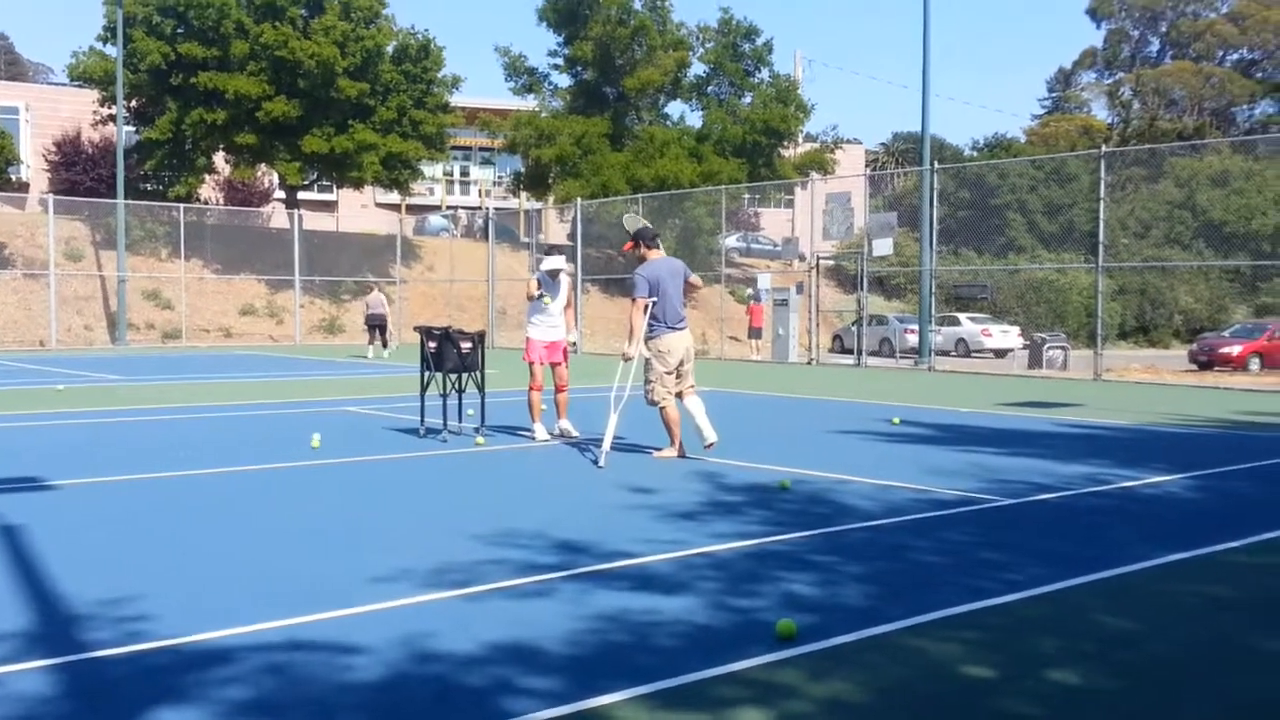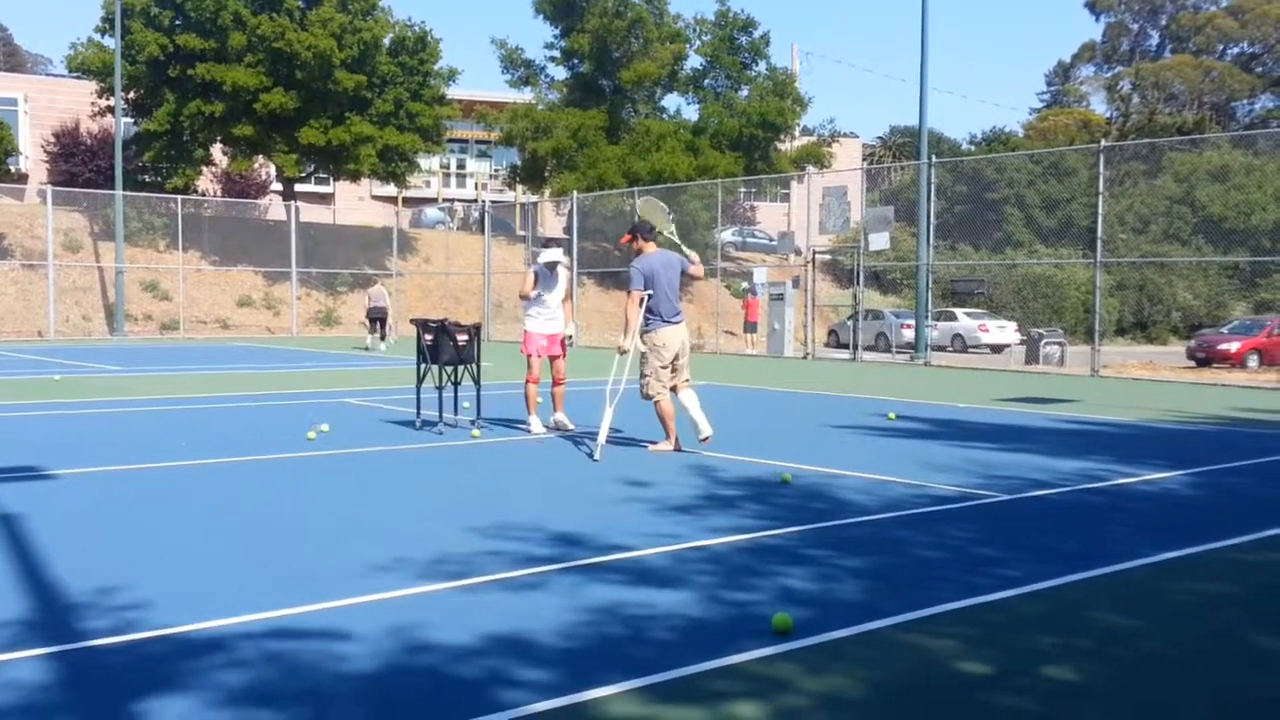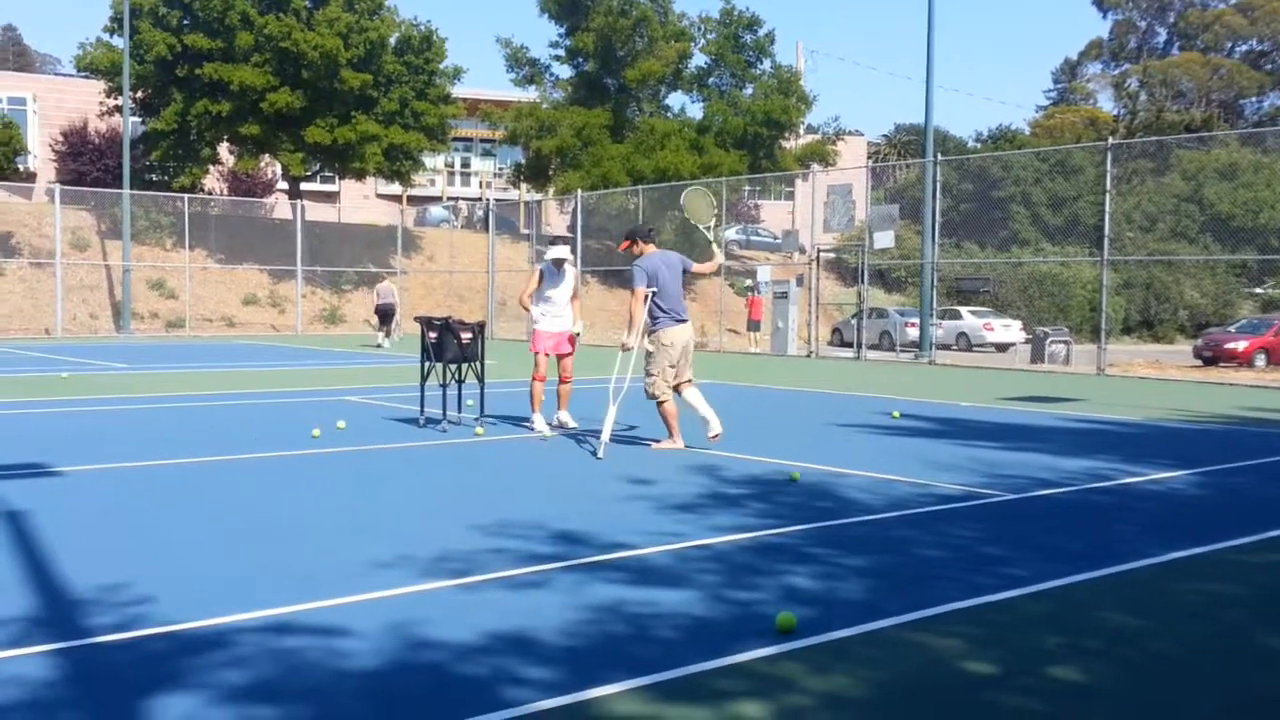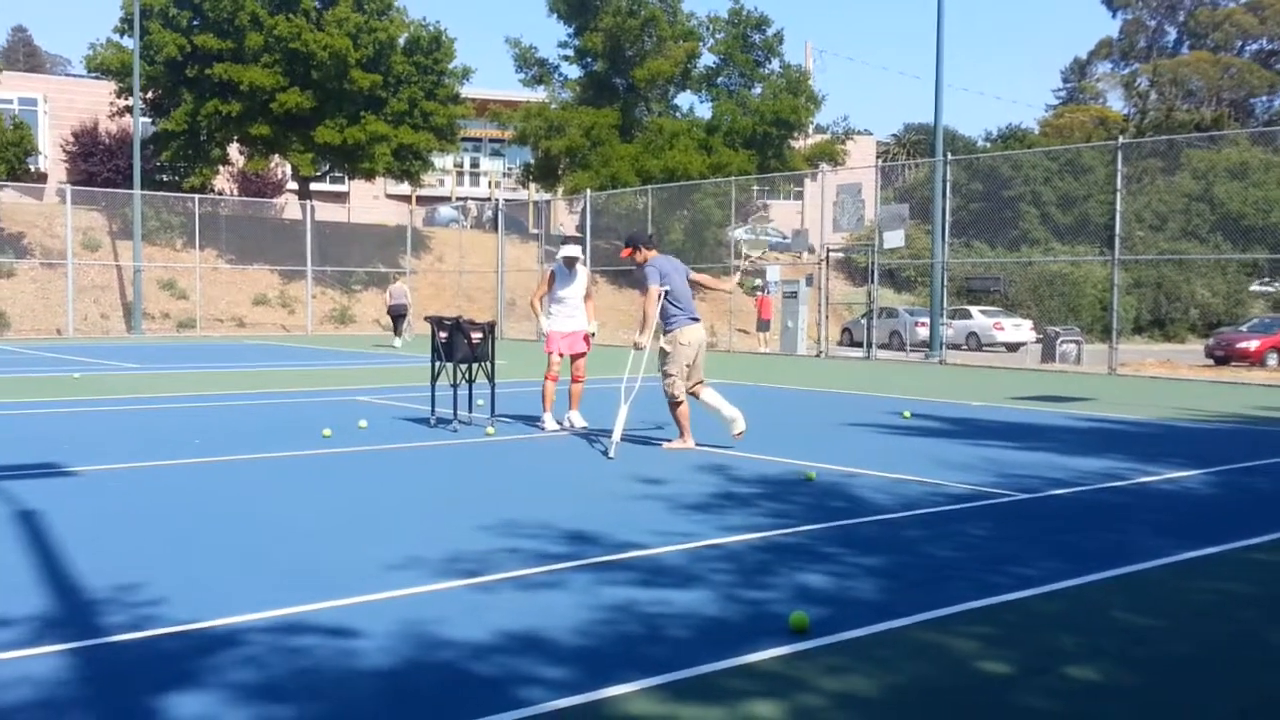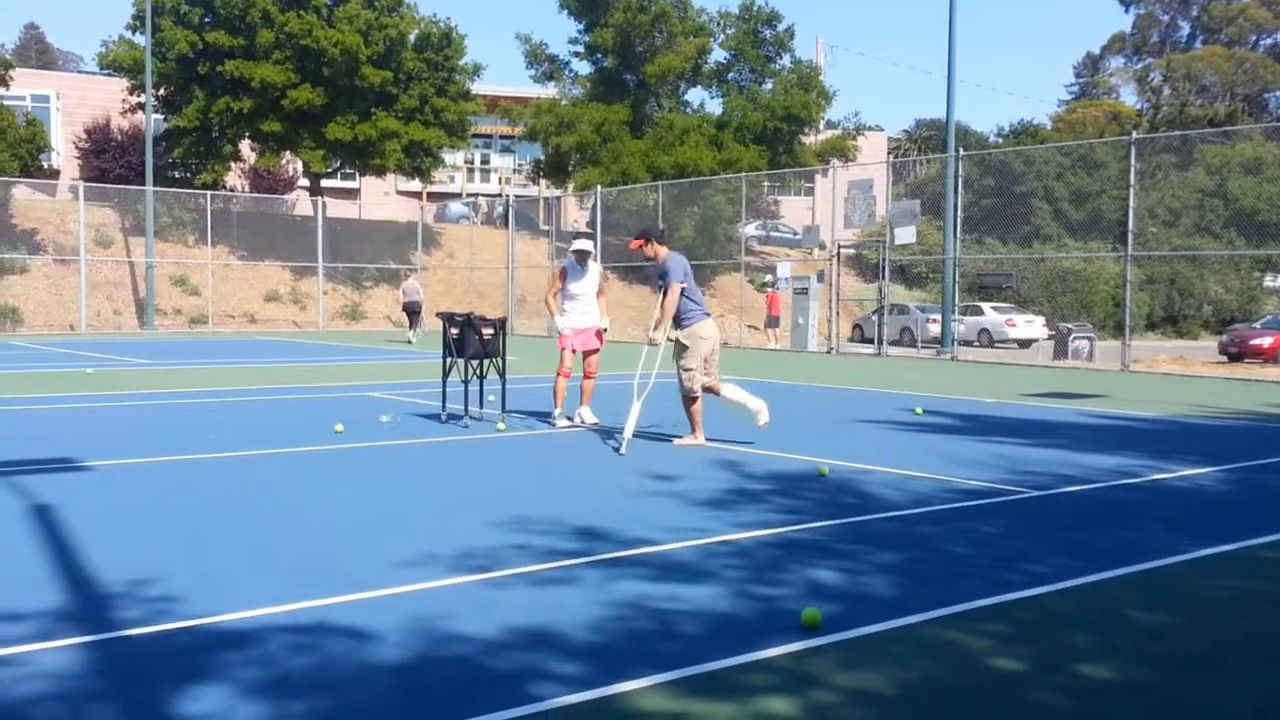
dt=0.2s
person 1, frame 1
left shoulder: (642, 273)
right shoulder: (678, 264)
left elbow: (638, 310)
right elbow: (698, 284)
left wrist: (632, 345)
left hip: (662, 341)
right hip: (684, 336)
left knee: (664, 397)
right knee: (686, 389)
left ankle: (676, 447)
right ankle: (705, 428)
person 1, frame 2
left shoulder: (637, 265)
right shoulder: (674, 257)
left elbow: (633, 304)
right elbow: (699, 274)
left wrist: (627, 338)
right wrist: (696, 261)
left hip: (658, 334)
right hip: (680, 330)
left knee: (658, 391)
right knee: (681, 383)
left ankle: (671, 440)
right ankle: (700, 422)
person 1, frame 3
left shoulder: (640, 265)
right shoulder: (673, 257)
left elbow: (637, 301)
right elbow: (702, 268)
left wrist: (631, 335)
right wrist: (717, 260)
left hip: (664, 334)
right hip: (685, 328)
left knee: (659, 390)
right knee: (682, 383)
left ankle: (674, 438)
right ankle: (709, 416)
person 1, frame 4
left shoulder: (651, 267)
right shoulder: (672, 262)
left elbow: (651, 300)
right elbow: (699, 278)
left wrist: (644, 334)
right wrist: (726, 286)
left hip: (679, 334)
right hip: (695, 329)
left knee: (674, 391)
right knee: (695, 385)
left ankle: (685, 438)
right ankle: (730, 412)
person 1, frame 5
left shoulder: (673, 263)
right shoulder: (663, 266)
left elbow: (671, 298)
right elbow: (668, 300)
left wrist: (658, 331)
right wrist: (658, 327)
left hip: (695, 330)
right hip: (702, 328)
left knee: (690, 387)
right knee: (709, 384)
left ankle: (697, 435)
right ankle: (753, 403)
person 2, frame 1
left shoulder: (566, 281)
right shoulder: (537, 280)
right elbow: (529, 295)
left wrist: (572, 330)
right wrist: (536, 295)
left hip: (558, 337)
right hip: (537, 337)
left knee: (562, 382)
right knee: (537, 382)
left ankle: (562, 423)
right ankle: (537, 426)
person 2, frame 2
left shoulder: (565, 274)
right shoulder: (534, 274)
right elbow: (523, 293)
left wrist: (569, 324)
right wrist: (530, 294)
left hip: (557, 331)
right hip: (535, 330)
left knee: (560, 376)
right knee: (533, 375)
left ankle: (558, 416)
right ankle: (533, 418)
person 2, frame 3
left shoulder: (572, 272)
right shoulder: (541, 272)
right elbow: (524, 296)
left wrist: (577, 321)
right wrist: (531, 309)
left hip: (565, 329)
right hip: (543, 328)
left knee: (566, 374)
right knee: (540, 373)
left ankle: (561, 415)
right ankle: (536, 416)
person 2, frame 4
left shoulder: (585, 273)
right shoulder: (553, 273)
right elbow: (535, 298)
left wrist: (592, 322)
right wrist: (541, 319)
left hip: (580, 329)
right hip: (556, 329)
left knee: (579, 374)
right knee: (553, 372)
left ankle: (573, 414)
right ankle: (547, 416)
person 2, frame 5
left shoulder: (597, 270)
right shoulder: (564, 270)
right elbow: (550, 296)
left wrist: (604, 318)
right wrist: (556, 318)
left hip: (592, 326)
right hip: (570, 326)
left knee: (591, 370)
right knee: (565, 368)
left ankle: (583, 410)
right ankle: (558, 412)
